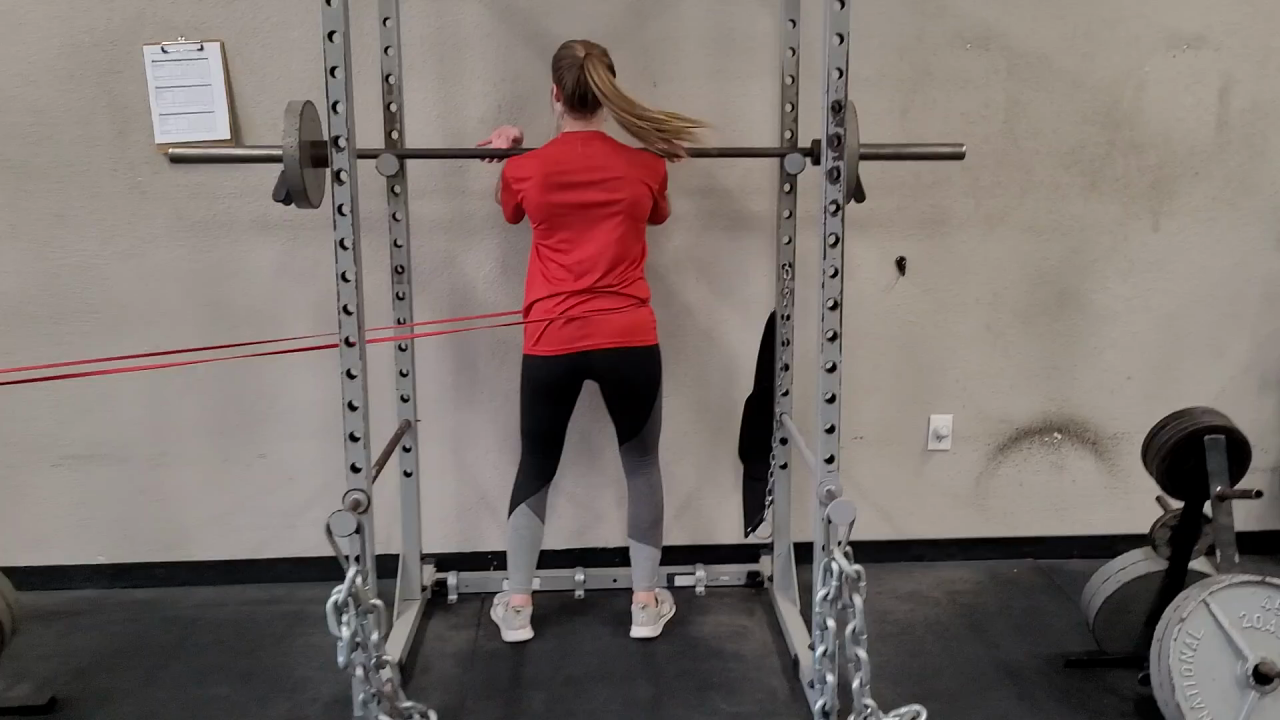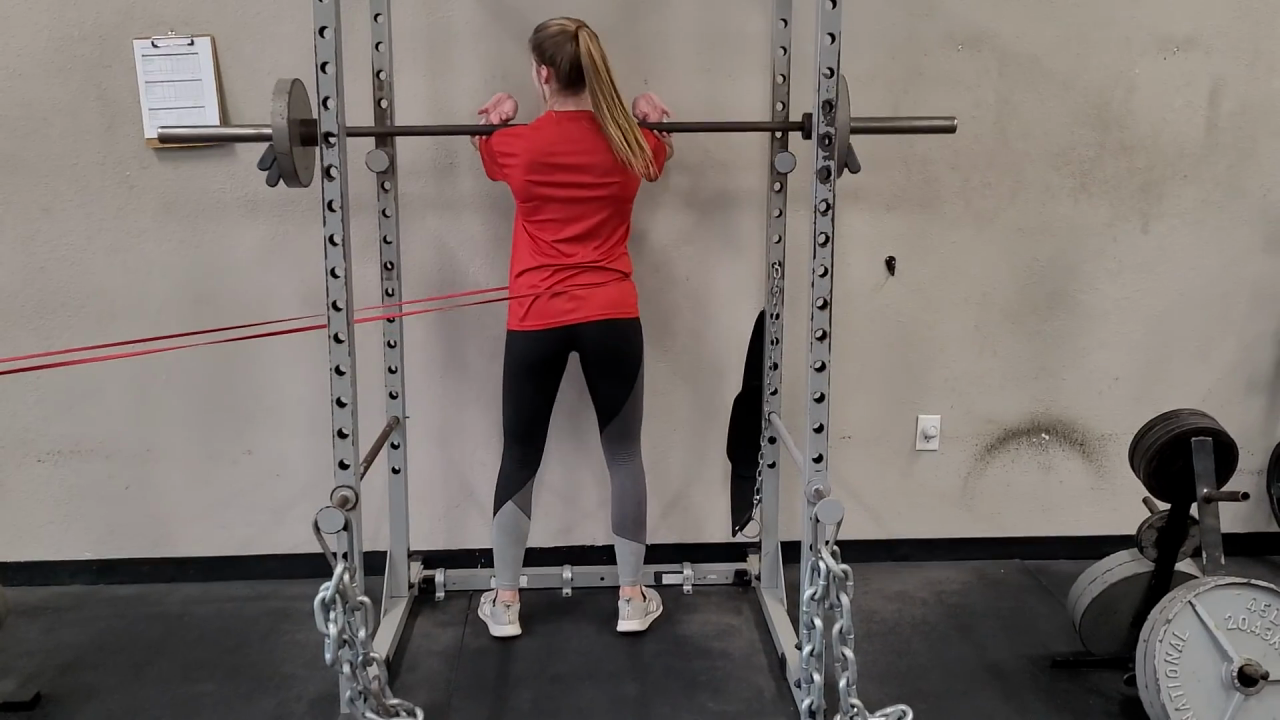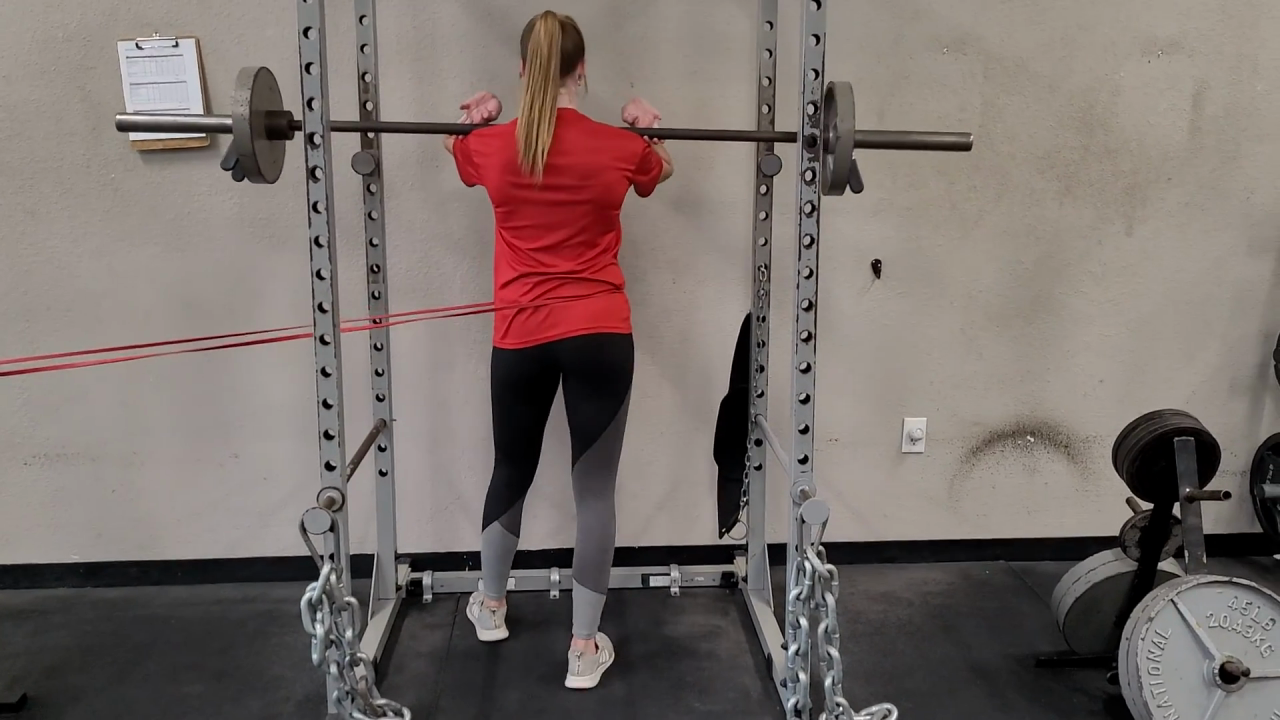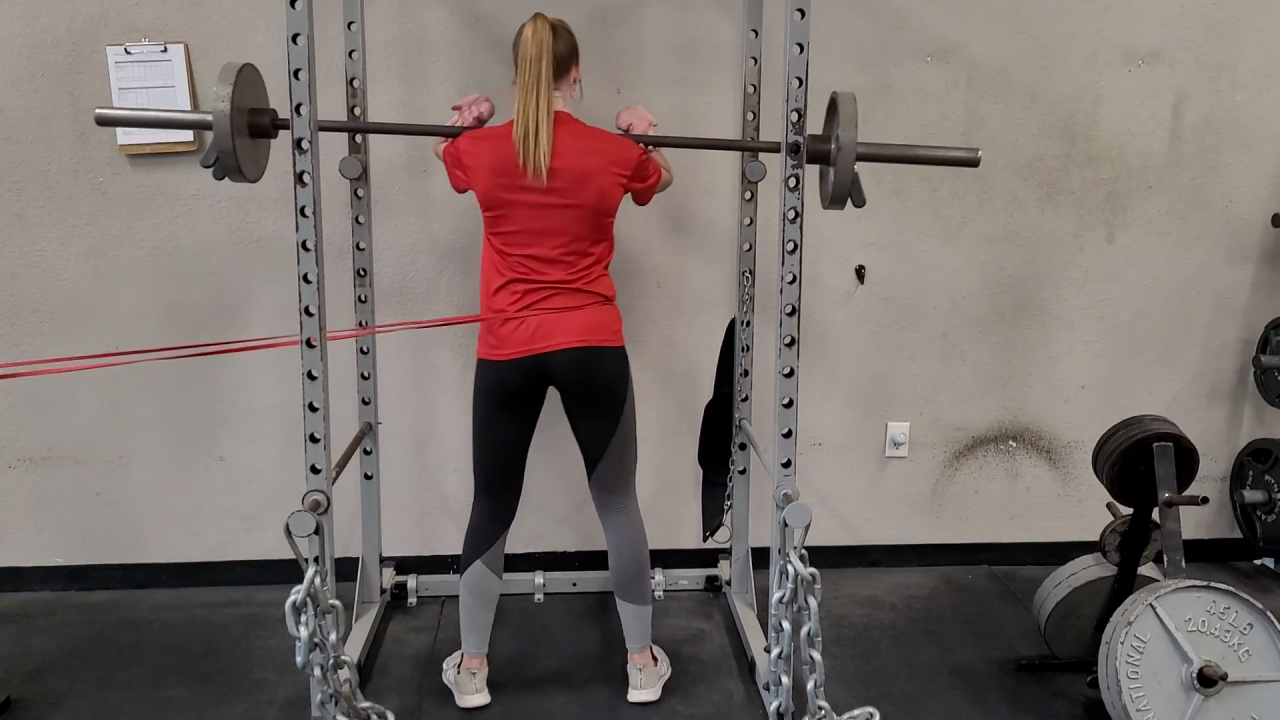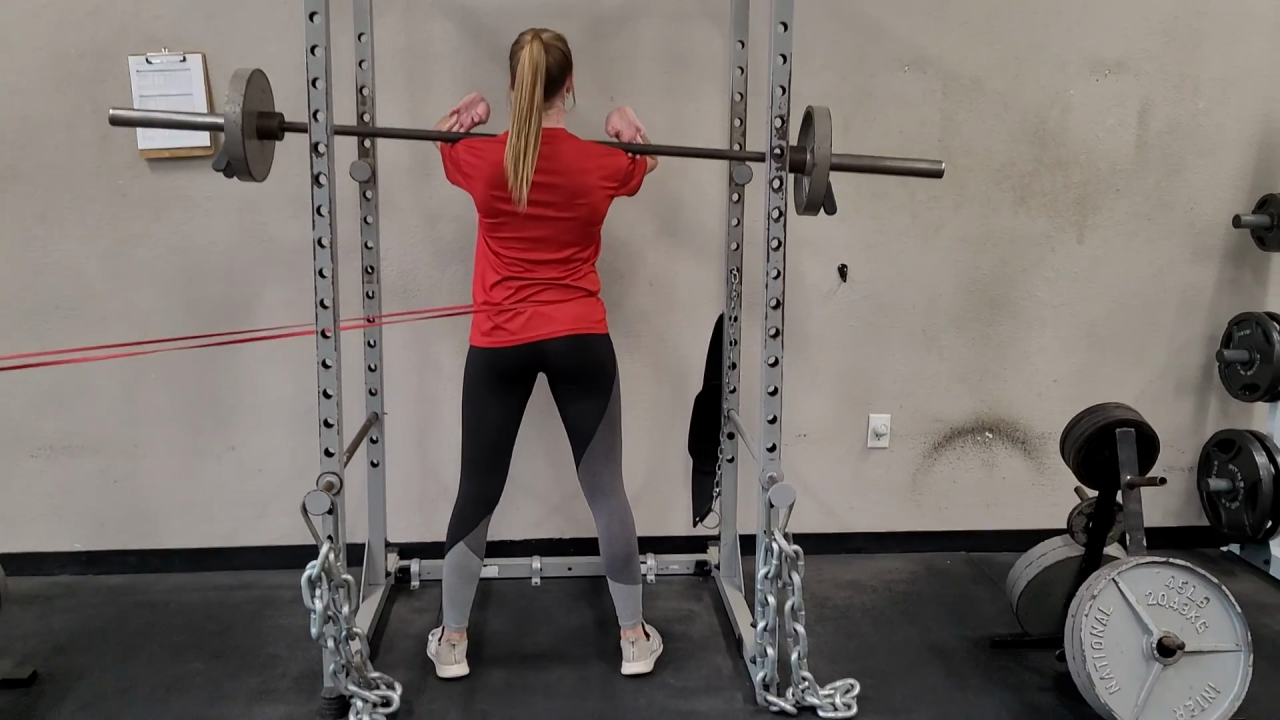
dt=1s
person 1, frame 1
left shoulder: (524, 170)
right shoulder: (645, 168)
left wrist: (504, 155)
left hip: (552, 343)
right hip: (629, 340)
left knee: (535, 469)
right knee: (641, 465)
left ankle: (517, 605)
right ankle: (646, 603)
person 1, frame 2
left shoulder: (516, 145)
right shoulder: (630, 145)
left elbow: (486, 149)
right elbow: (659, 154)
left hip: (536, 322)
right hip: (613, 319)
left knee: (520, 457)
right knee: (623, 453)
left ankle: (504, 601)
right ankle: (632, 597)
person 1, frame 3
left shoulder: (491, 147)
right shoulder: (620, 148)
left elbow: (462, 154)
right elbow: (659, 170)
left hip: (522, 337)
right hip: (601, 336)
left knee: (511, 475)
right knee: (595, 488)
left ankle: (491, 606)
right ankle: (584, 647)
person 1, frame 4
left shoulder: (481, 150)
right shoulder: (615, 153)
left elbow: (449, 156)
right elbow: (660, 179)
left wrist: (465, 125)
left hip: (508, 353)
right hip: (593, 349)
left knee: (492, 508)
right knee: (617, 503)
left ankle: (472, 668)
right ankle: (641, 663)
person 1, frame 5
left shoulder: (480, 159)
right shoulder: (604, 163)
left elbow: (445, 142)
right elbow: (644, 163)
left wrist: (467, 118)
left hip: (499, 346)
right hip: (581, 342)
left knee: (477, 492)
right knee: (605, 489)
left ankle: (451, 641)
right ankle: (634, 637)
